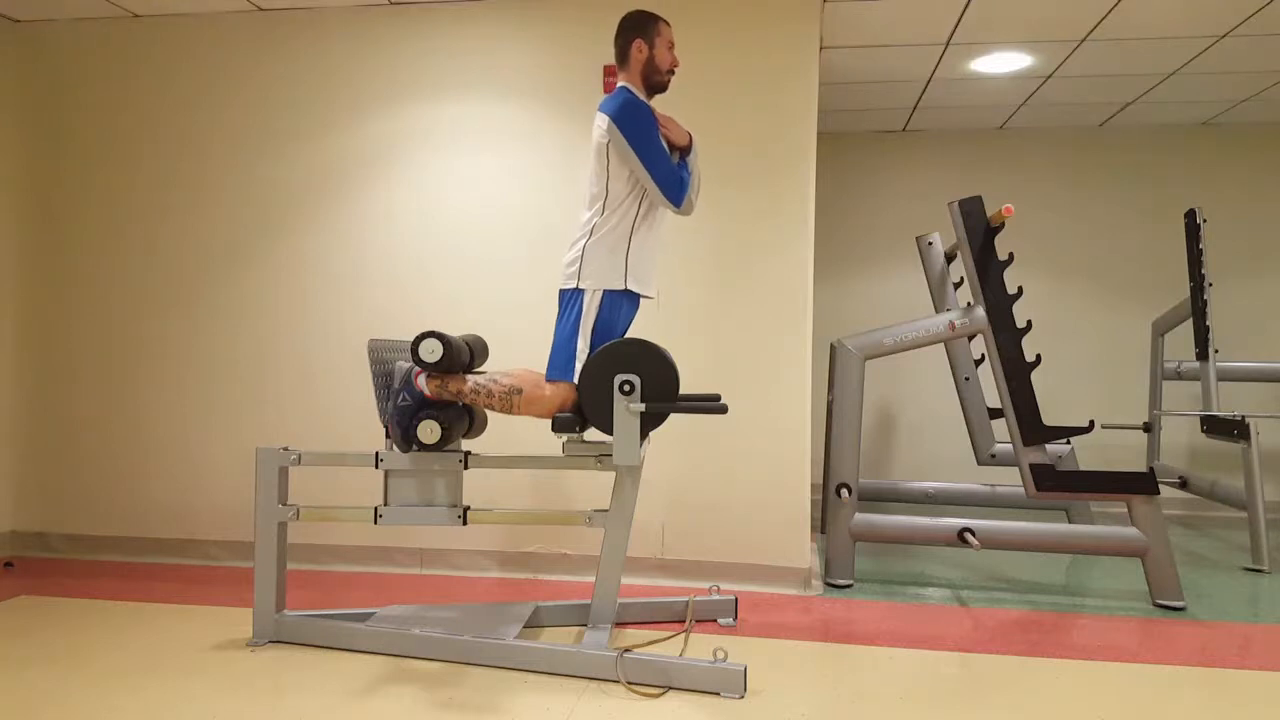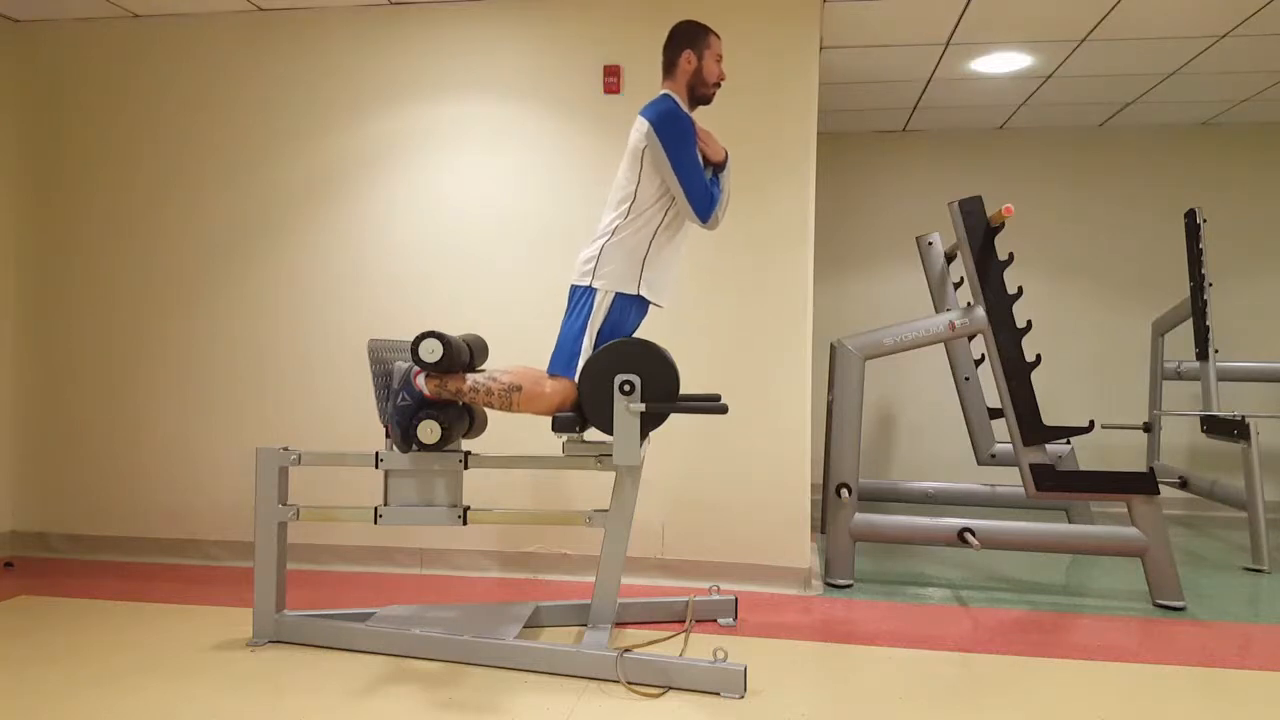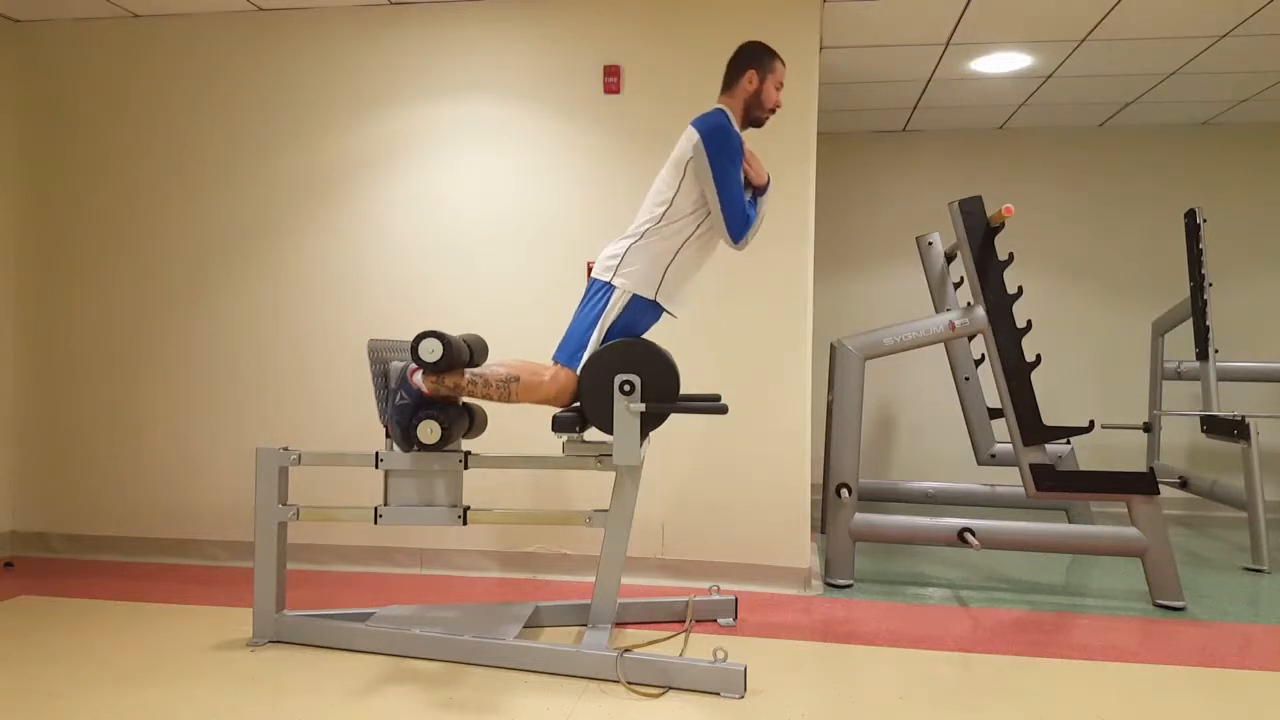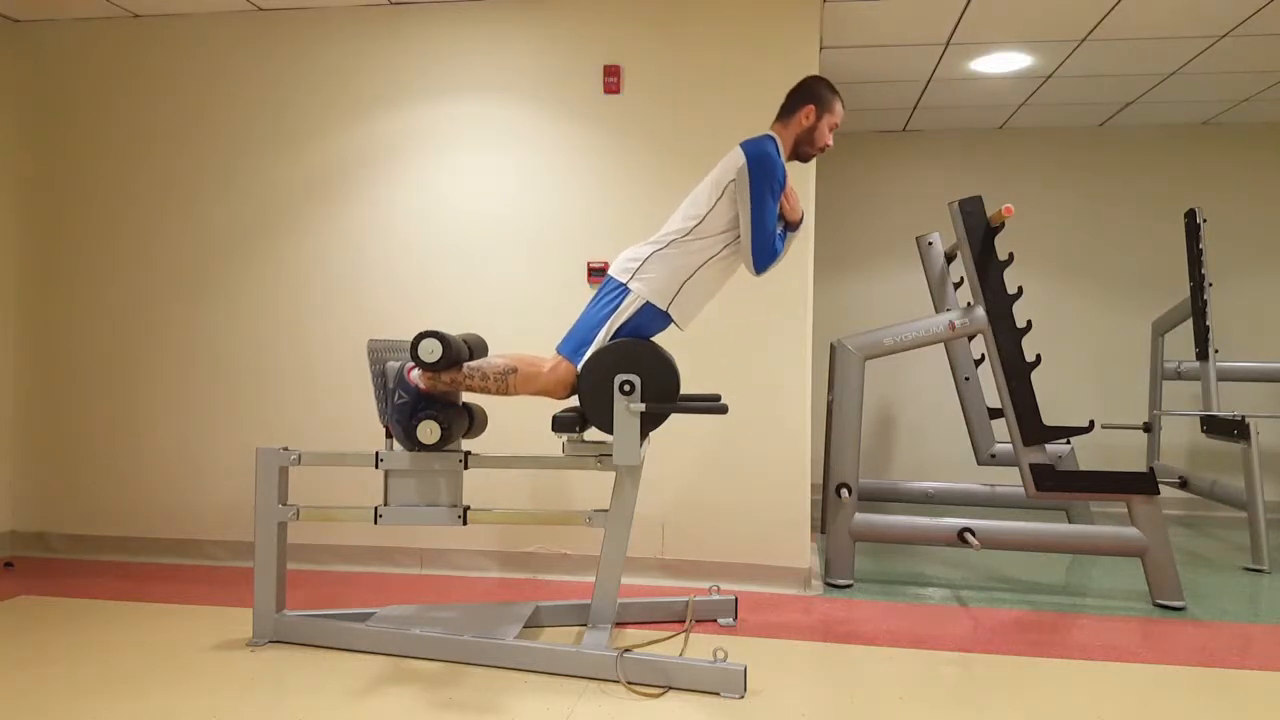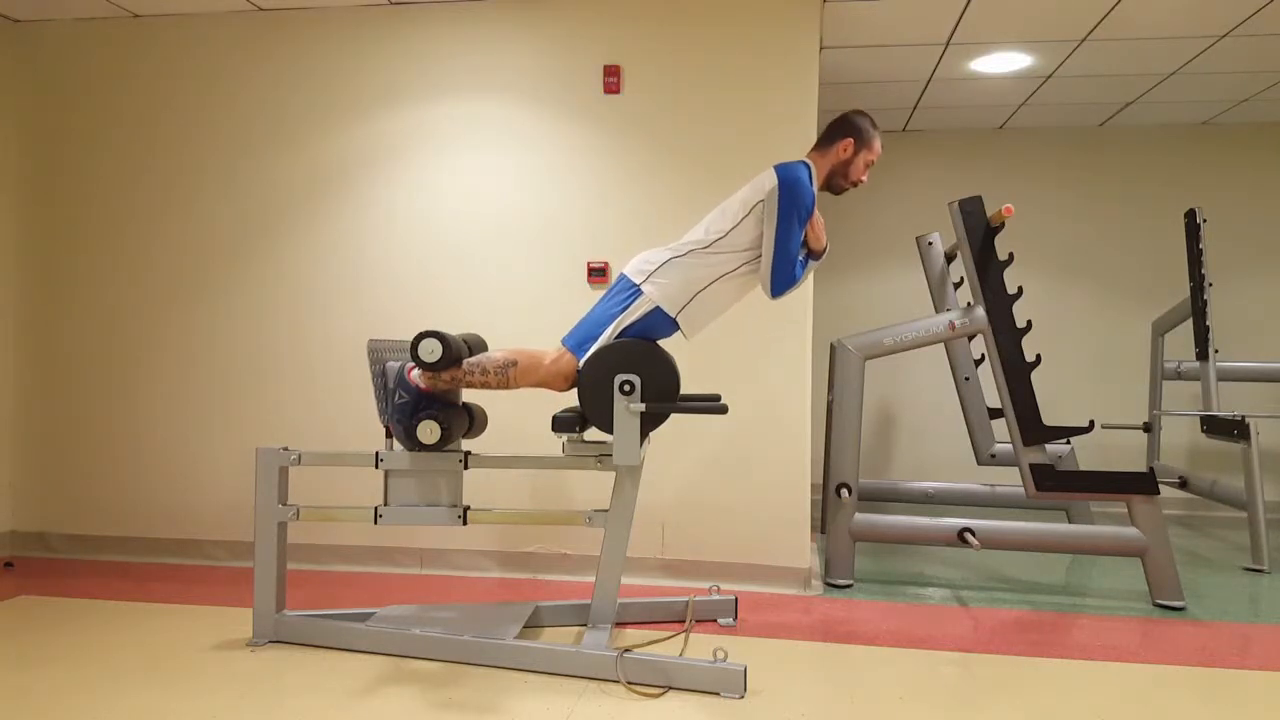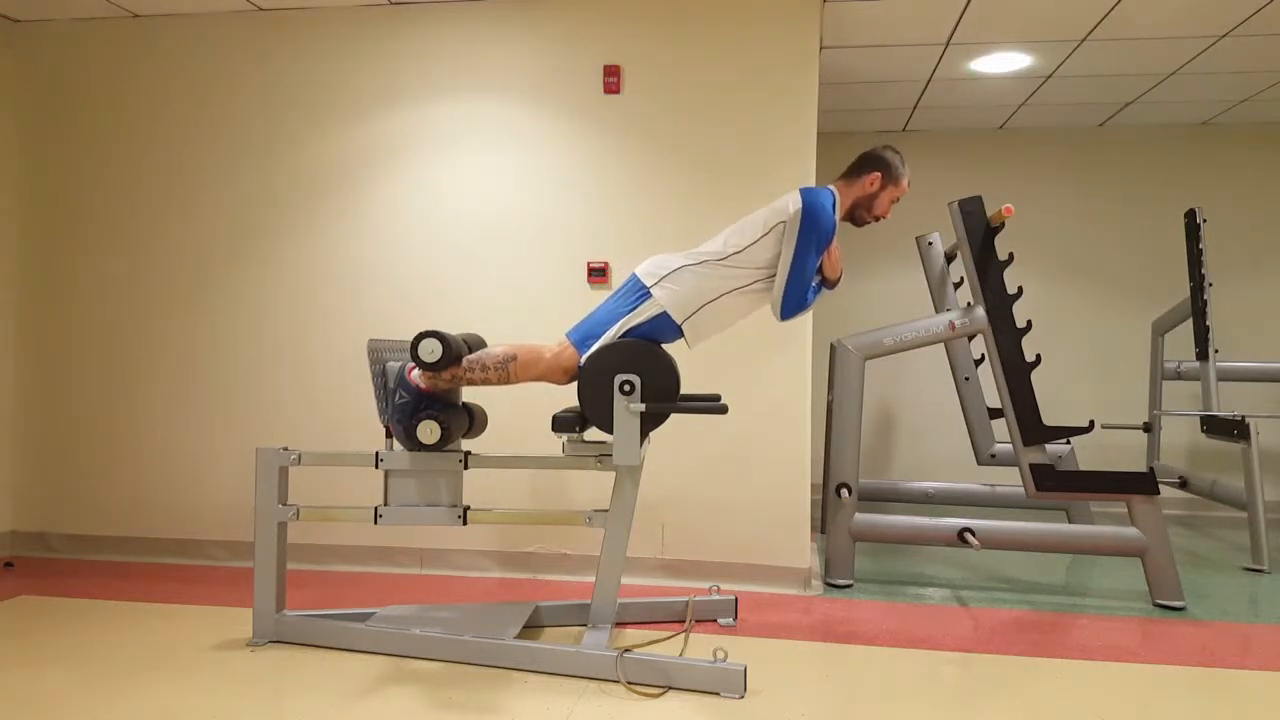
dt=0.7s
person 1, frame 1
left shoulder: (633, 113)
right shoulder: (628, 109)
left elbow: (686, 200)
right elbow: (676, 196)
left wrist: (684, 146)
right wrist: (680, 153)
left hip: (615, 278)
right hip: (600, 278)
left knee: (559, 388)
right knee: (558, 395)
left ankle: (434, 380)
right ankle: (424, 384)
person 1, frame 2
left shoulder: (673, 123)
right shoulder: (669, 117)
left elbow: (711, 215)
right elbow: (703, 211)
left wrist: (718, 162)
right wrist: (715, 169)
left hip: (625, 283)
right hip: (612, 281)
left knee: (561, 385)
right knee: (560, 393)
left ankle: (439, 380)
right ankle: (423, 383)
person 1, frame 3
left shoulder: (719, 136)
right shoulder: (719, 131)
left elbow: (740, 233)
right elbow: (735, 232)
left wrist: (759, 186)
right wrist: (755, 191)
left hip: (640, 287)
right hip: (631, 282)
left knee: (565, 382)
right knee: (559, 384)
left ankle: (433, 378)
right ankle: (422, 381)
person 1, frame 4
left shoulder: (760, 159)
right shoulder: (764, 158)
left elbow: (759, 251)
right elbow: (760, 258)
left wrist: (791, 223)
right wrist: (788, 222)
left hip: (648, 288)
right hip: (647, 287)
left knee: (560, 376)
right knee: (558, 376)
left ankle: (434, 374)
right ankle: (421, 379)
person 1, frame 5
left shoulder: (791, 183)
right shoulder: (795, 183)
left elbow: (774, 272)
right elbow: (777, 281)
left wrist: (812, 249)
right wrist: (813, 251)
left hip: (657, 290)
right hip: (657, 293)
left knee: (560, 370)
right knee: (557, 369)
left ankle: (435, 372)
right ankle: (419, 378)
person 1, frame 6
left shoulder: (813, 207)
right shoulder: (819, 210)
left elbow: (783, 294)
right elbow: (788, 305)
left wrist: (824, 276)
right wrist: (828, 279)
left hip: (665, 292)
right hip: (665, 297)
left knee: (560, 365)
right knee: (556, 362)
left ankle: (437, 372)
right ankle: (422, 377)
